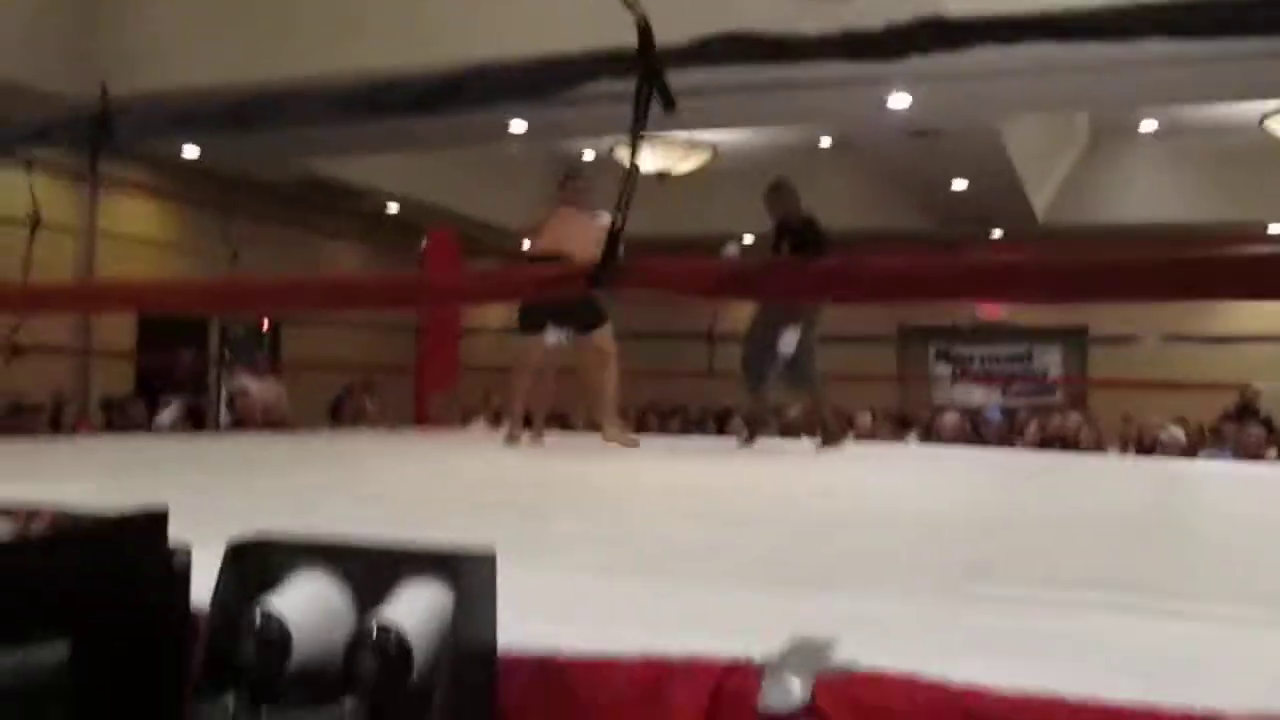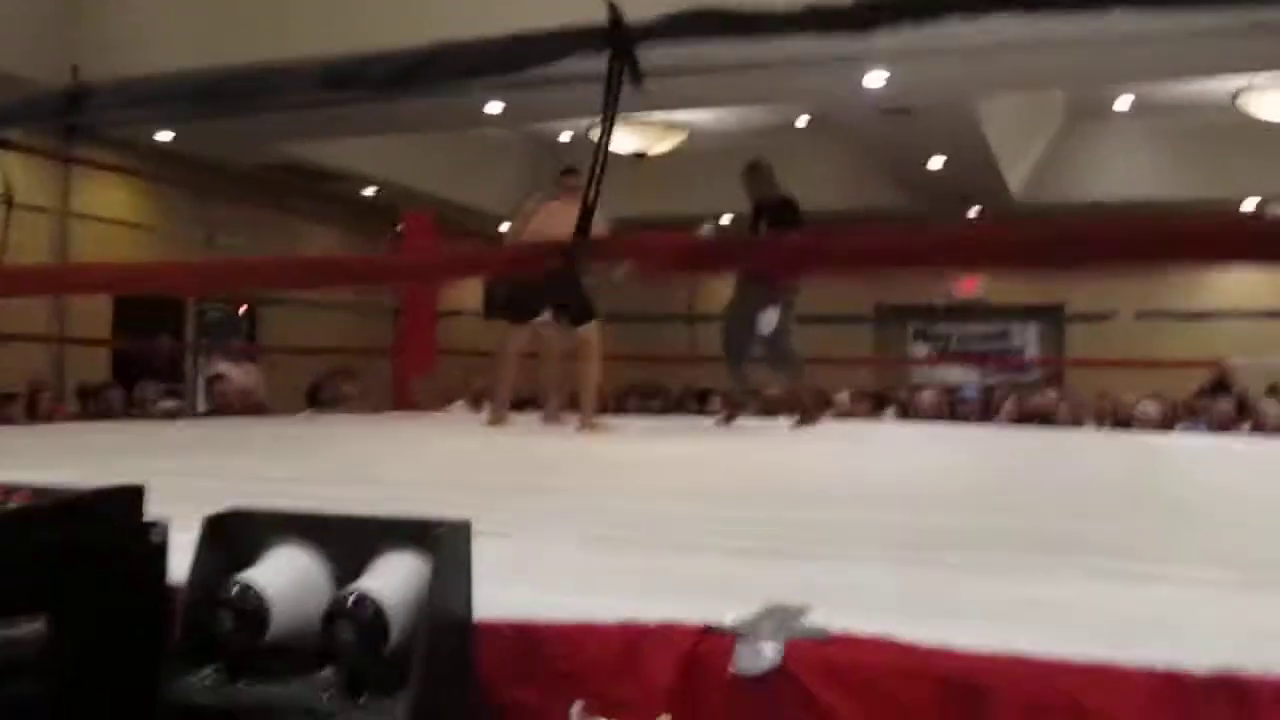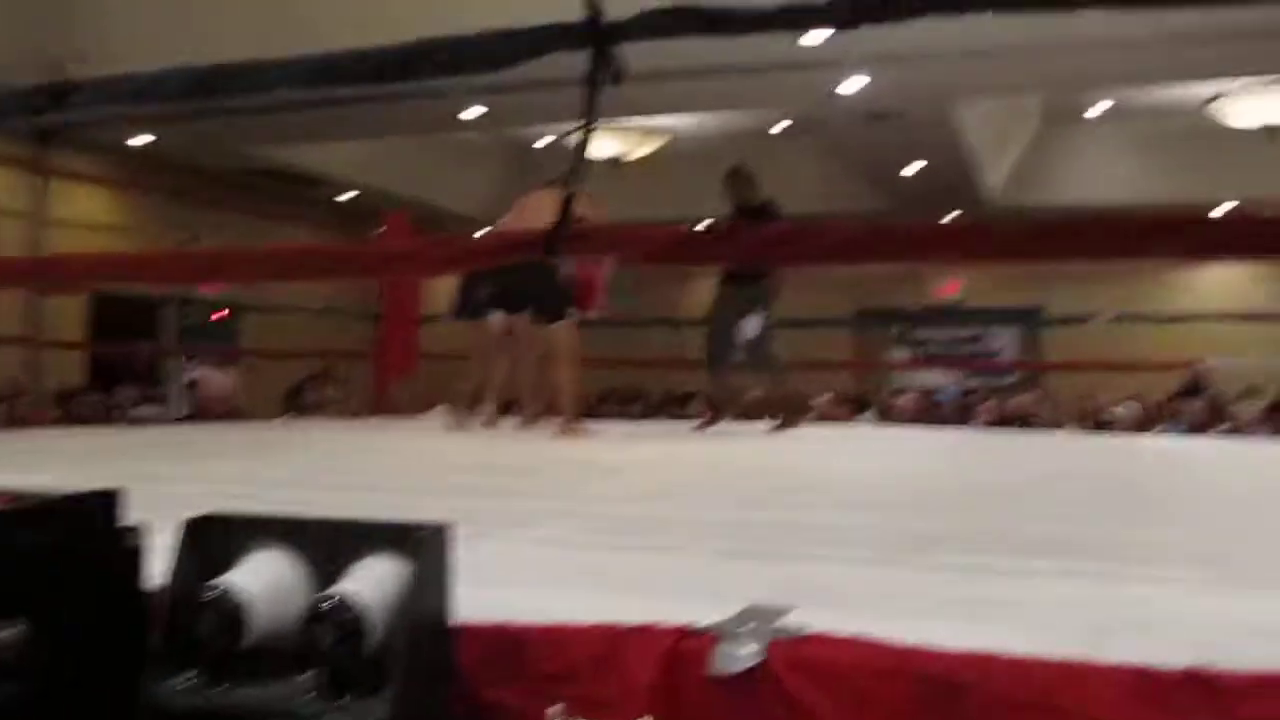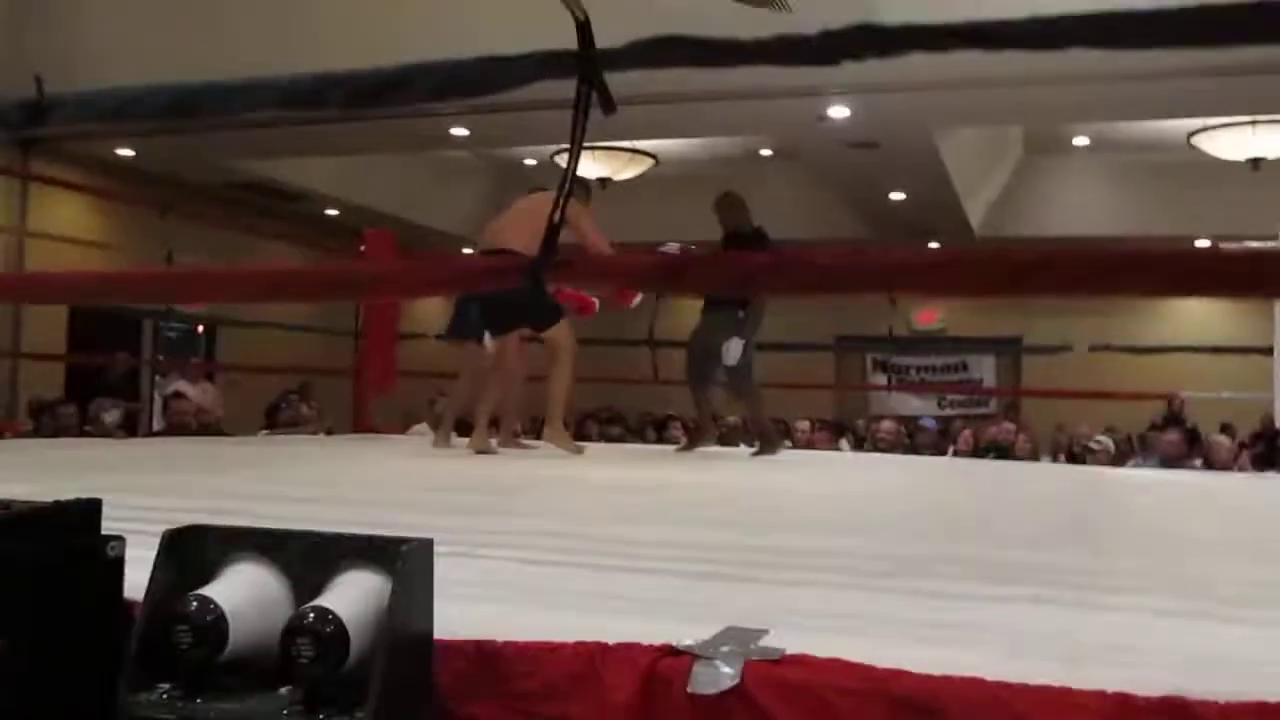
dt=0.1s
person 1, frame 1
left shoulder: (559, 215)
right shoulder: (603, 231)
left knee: (529, 359)
right knee: (606, 351)
left ankle: (515, 425)
right ankle: (610, 424)
person 1, frame 2
left shoulder: (541, 207)
right shoulder: (594, 220)
left elbow: (513, 239)
right hip: (560, 268)
left knee: (513, 344)
right knee: (591, 344)
left ankle: (499, 409)
right ankle: (588, 417)
person 1, frame 3
left shoulder: (533, 198)
right shoulder: (577, 201)
right hip: (533, 258)
left knee: (518, 335)
right knee: (563, 344)
left ankle: (491, 404)
right ankle: (569, 420)
person 1, frame 4
left shoulder: (529, 202)
right shoulder: (568, 204)
right elbow: (600, 247)
left knee: (507, 357)
right knee: (564, 347)
left ankle: (480, 434)
right ankle: (555, 427)
person 2, frame 1
left shoulder: (811, 234)
right shoulder: (783, 228)
left wrist: (796, 325)
left hip: (797, 308)
right hip: (773, 305)
left knee: (798, 370)
right knee: (754, 364)
left ankle: (828, 432)
right ankle: (757, 422)
person 2, frame 2
left shoulder: (788, 213)
right shoulder: (760, 207)
left wrist: (776, 305)
left hip: (774, 288)
right hip: (751, 284)
left knee: (777, 348)
right knee: (734, 344)
left ankle: (806, 408)
right ankle: (738, 399)
person 2, frame 3
left shoulder: (769, 217)
right shoulder: (740, 212)
left elbow: (772, 269)
left wrist: (759, 311)
left hip: (754, 291)
right hip: (732, 287)
left knee: (758, 352)
right knee: (716, 349)
left ankle: (788, 412)
right ankle: (723, 403)
person 2, frame 4
left shoulder: (758, 243)
right shoulder: (731, 238)
left elbow: (759, 294)
left wrist: (742, 336)
left hip: (737, 316)
right hip: (715, 312)
left knee: (739, 379)
right knee: (698, 372)
left ankle: (769, 437)
right ankle: (704, 430)
